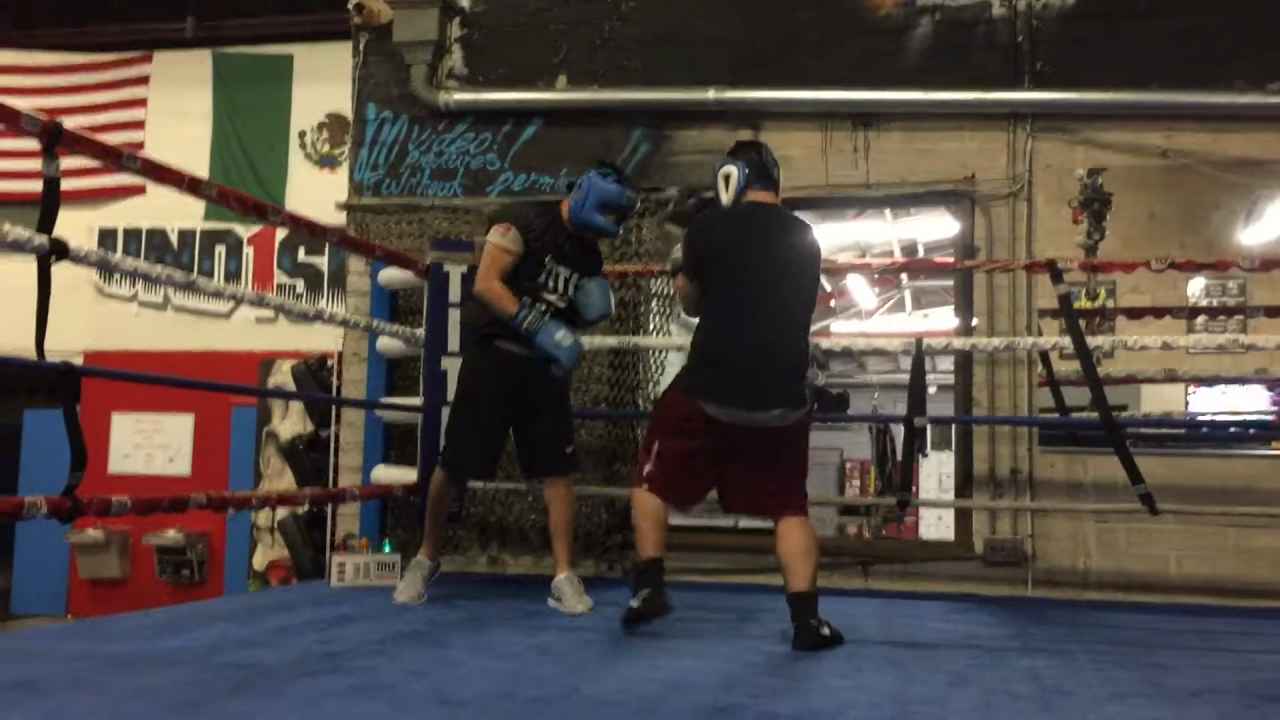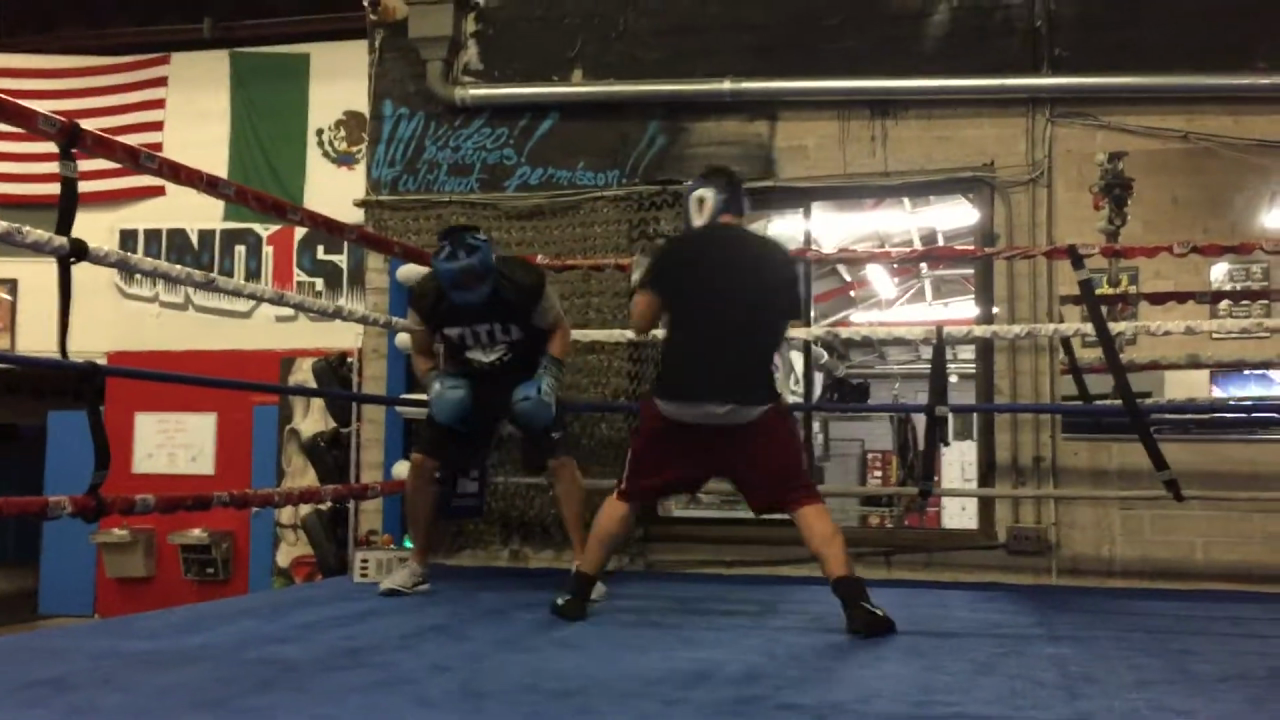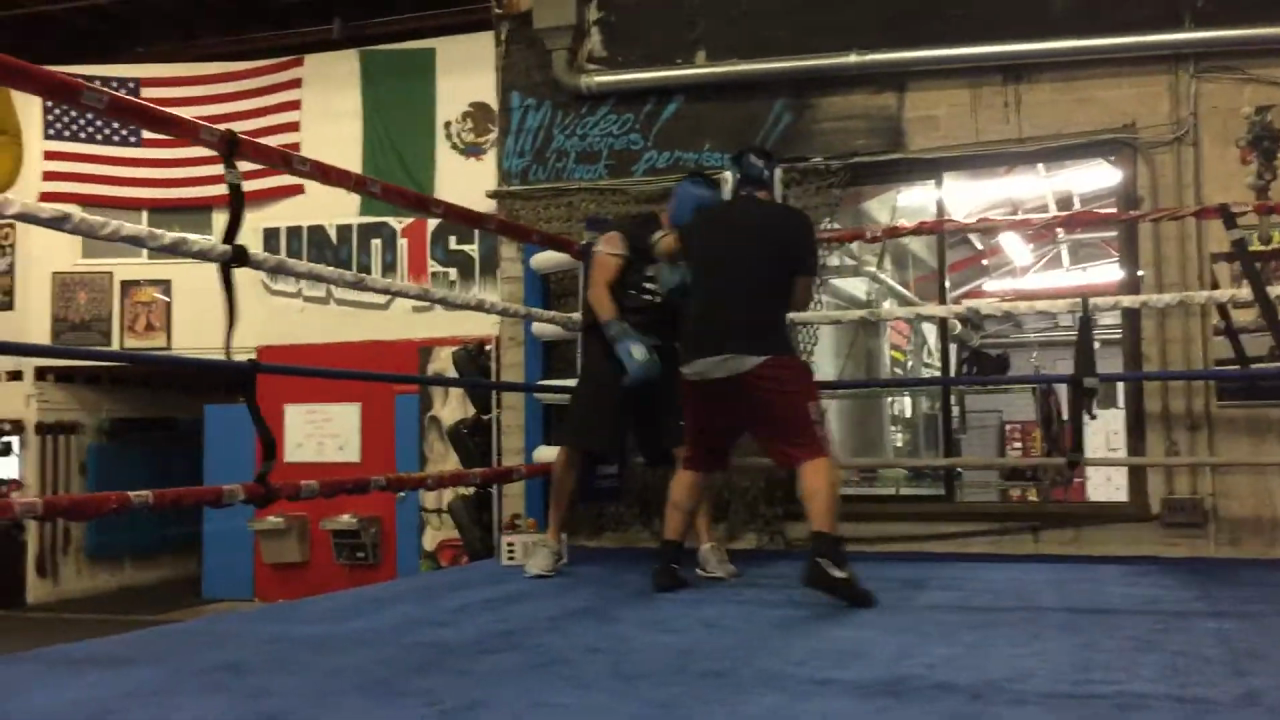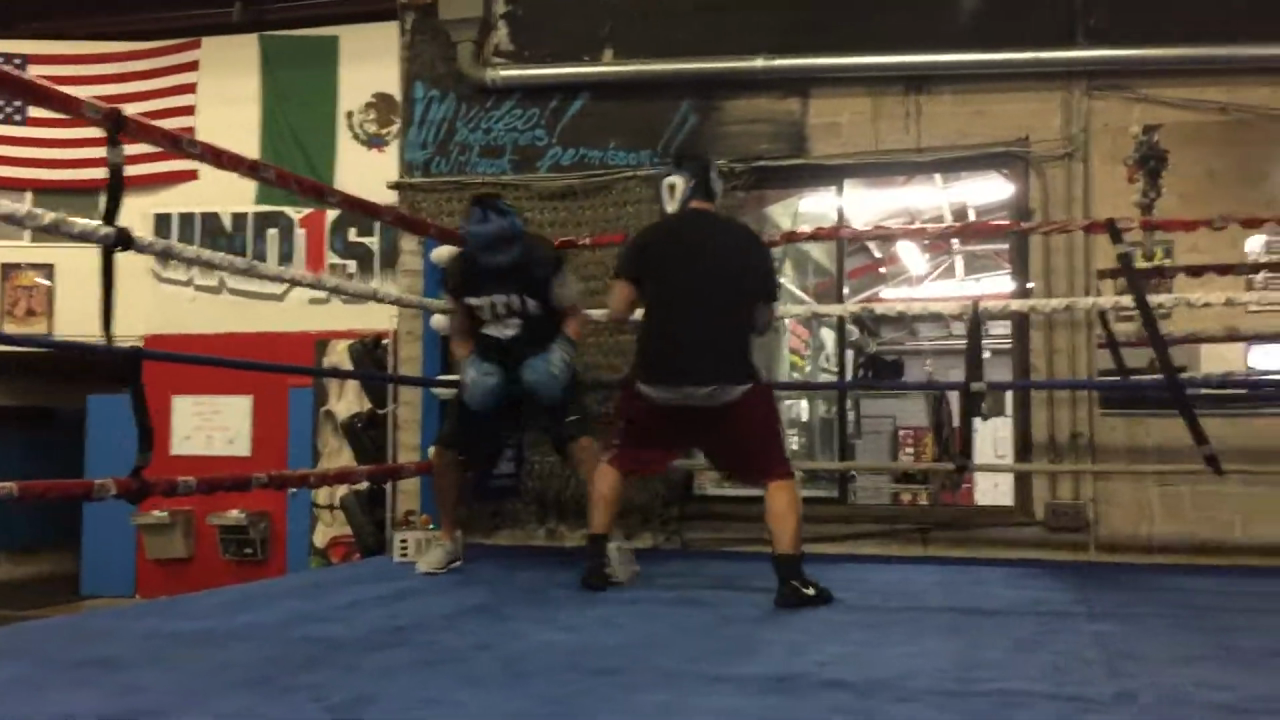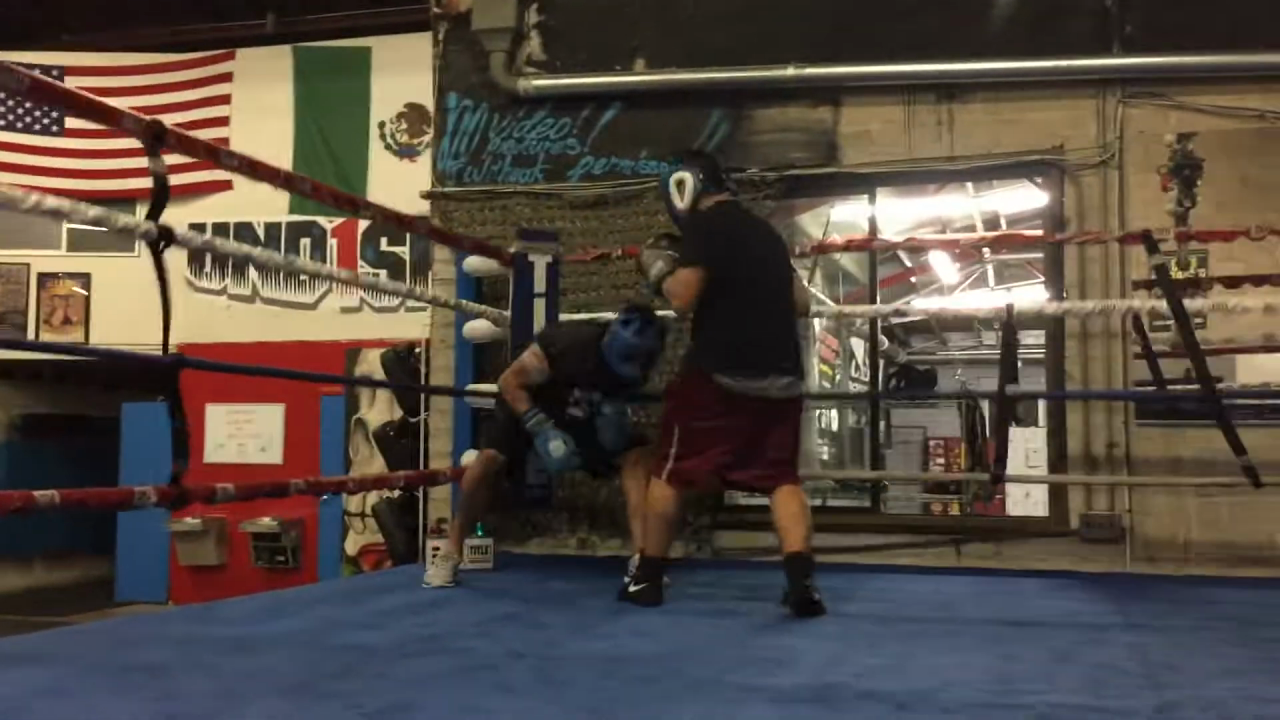
dt=1s
person 1, frame 1
left shoulder: (711, 227)
right shoulder: (804, 237)
left elbow: (691, 303)
left wrist: (681, 255)
left hip: (708, 392)
right hip: (783, 398)
left knee: (652, 478)
right knee: (789, 508)
left ankle: (649, 586)
right ankle: (806, 618)
person 1, frame 2
left shoulder: (681, 248)
right shoulder: (779, 258)
left elbow: (640, 322)
right elbow: (784, 323)
left wrist: (643, 281)
left hip: (676, 401)
right hip: (751, 404)
left knee: (628, 495)
right knee: (802, 498)
left ankle: (577, 593)
right ankle: (857, 603)
person 1, frame 3
left shoulder: (703, 222)
right shoulder: (792, 222)
left elbow: (662, 249)
right elbow: (800, 300)
left hip: (701, 361)
right hip: (761, 357)
left knee: (693, 464)
right knee: (813, 454)
left ankle: (668, 563)
right ankle: (825, 558)
person 1, frame 4
left shoulder: (650, 239)
right shoulder: (749, 242)
left elbow: (617, 310)
right elbow: (762, 321)
left hip: (657, 382)
right hip: (730, 384)
left knee: (616, 463)
right knee: (776, 474)
left ankle: (596, 561)
right ankle: (792, 577)
person 1, frame 5
left shoulder: (704, 226)
right shoulder: (765, 231)
left elbow: (682, 299)
right elbow: (800, 303)
left wrist: (658, 267)
left hip: (719, 374)
right hip: (781, 377)
left knee: (670, 474)
right knee: (782, 479)
left ankle: (647, 578)
right ankle: (800, 577)
person 2, frame 1
left shoulder: (589, 253)
right shoulder: (524, 223)
right elbow: (485, 283)
left wrist: (593, 307)
right wrist: (539, 327)
left hip: (544, 364)
right hip: (493, 355)
left knee: (558, 470)
right knee: (456, 464)
left ankle: (564, 577)
right ankle: (426, 559)
person 2, frame 2
left shoulder: (524, 281)
right shoulder: (427, 297)
left elbow: (559, 329)
right elbow: (421, 353)
left wrist: (548, 377)
right wrist: (436, 384)
left hip: (525, 379)
right hip: (468, 386)
left knee: (560, 461)
right knee: (422, 463)
right ankle: (417, 566)
person 2, frame 3
right shoulder: (627, 232)
right elbow: (597, 289)
left wrist: (682, 288)
right wrist: (622, 339)
left hip: (659, 354)
right hip: (610, 348)
left knee: (686, 449)
right knee: (575, 447)
left ankle: (708, 546)
right ankle: (551, 542)
person 2, frame 4
left shoulder: (544, 260)
right shoulder: (459, 274)
left elbow: (572, 316)
right elbow: (460, 335)
left wrist: (560, 355)
right wrist: (471, 369)
left hip: (542, 369)
right hip: (491, 374)
left knee: (582, 444)
right knee: (445, 454)
left ankle: (610, 542)
right ankle: (448, 542)
person 2, frame 5
left shoulder: (630, 365)
right shoulder: (565, 343)
right elbow: (509, 383)
left wrist: (614, 414)
right wrist: (544, 431)
left hip: (582, 416)
right hip: (529, 406)
left knee: (636, 455)
right knee: (490, 458)
left ankle: (641, 558)
right ankle: (451, 553)
